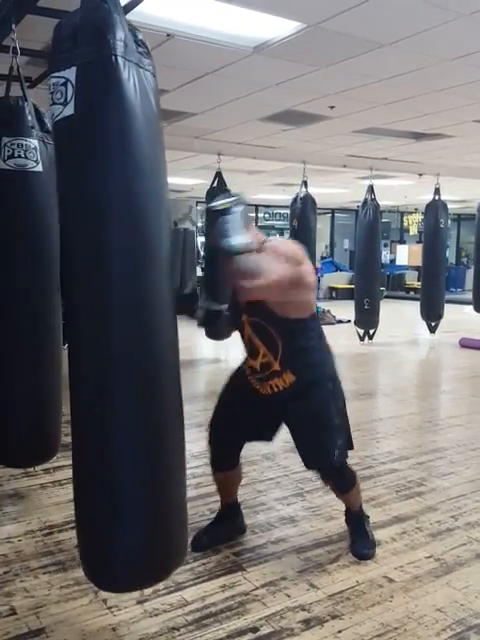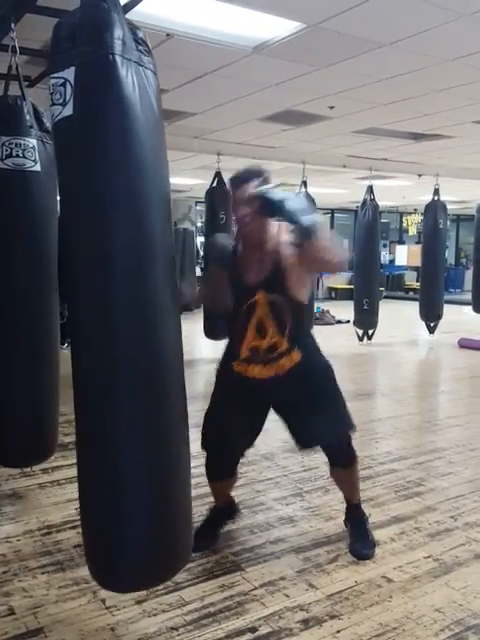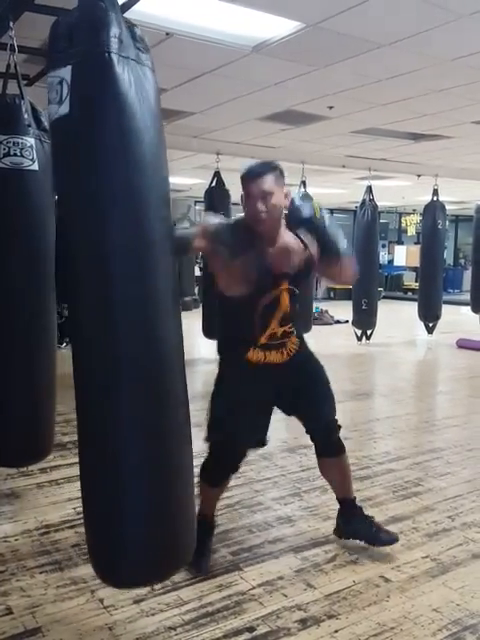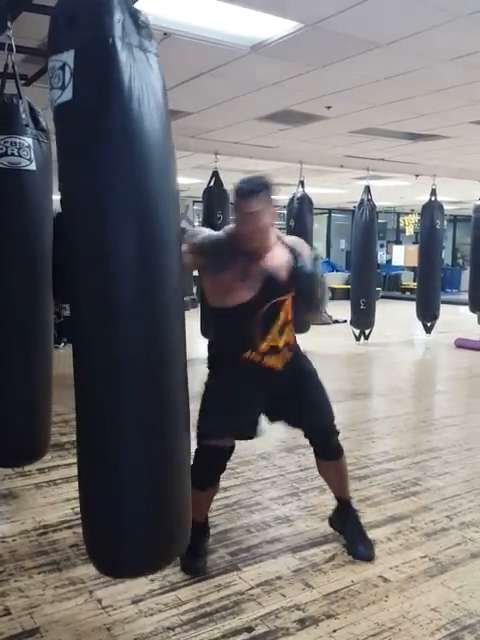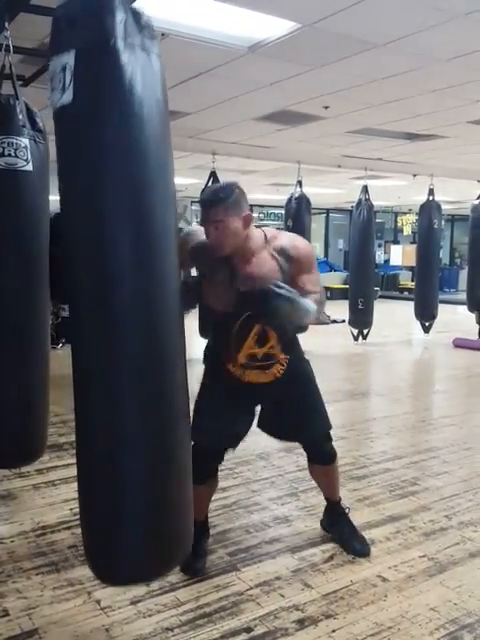
dt=0.1s
person 1, frame 1
left shoulder: (284, 253)
right shoulder: (243, 261)
left elbow: (250, 286)
left wrist: (231, 232)
left hip: (308, 379)
right hip: (257, 375)
left knee: (330, 464)
right knee: (221, 442)
left ankle: (357, 520)
right ankle: (229, 517)
person 1, frame 2
left shoulder: (293, 242)
right shoulder: (224, 252)
left elbow: (335, 260)
right elbow: (214, 302)
left wrist: (298, 217)
left hip: (298, 364)
right hip: (241, 369)
left knee: (337, 443)
right knee: (218, 450)
left ankle: (355, 517)
right ankle: (222, 509)
person 1, frame 3
left shoulder: (301, 237)
right shoulder: (225, 237)
left elbow: (346, 276)
left wrist: (327, 241)
left hip: (291, 354)
right hip: (242, 361)
left knee: (327, 435)
right knee: (225, 452)
left ankle: (351, 515)
right ankle: (203, 526)
person 1, frame 4
left shoulder: (294, 251)
right shoulder: (213, 245)
left elbow: (314, 300)
left wrist: (311, 280)
left hip: (285, 360)
right hip: (233, 367)
left knee: (325, 437)
right knee: (212, 453)
left ankle: (345, 514)
right ankle: (197, 532)
person 1, frame 5
left shoulder: (292, 250)
right shoulder: (202, 248)
left elbow: (316, 305)
left wrist: (294, 305)
left hip: (284, 364)
right hip: (227, 372)
left knee: (318, 443)
right knee: (206, 452)
left ankle: (335, 516)
right ankle: (198, 533)
